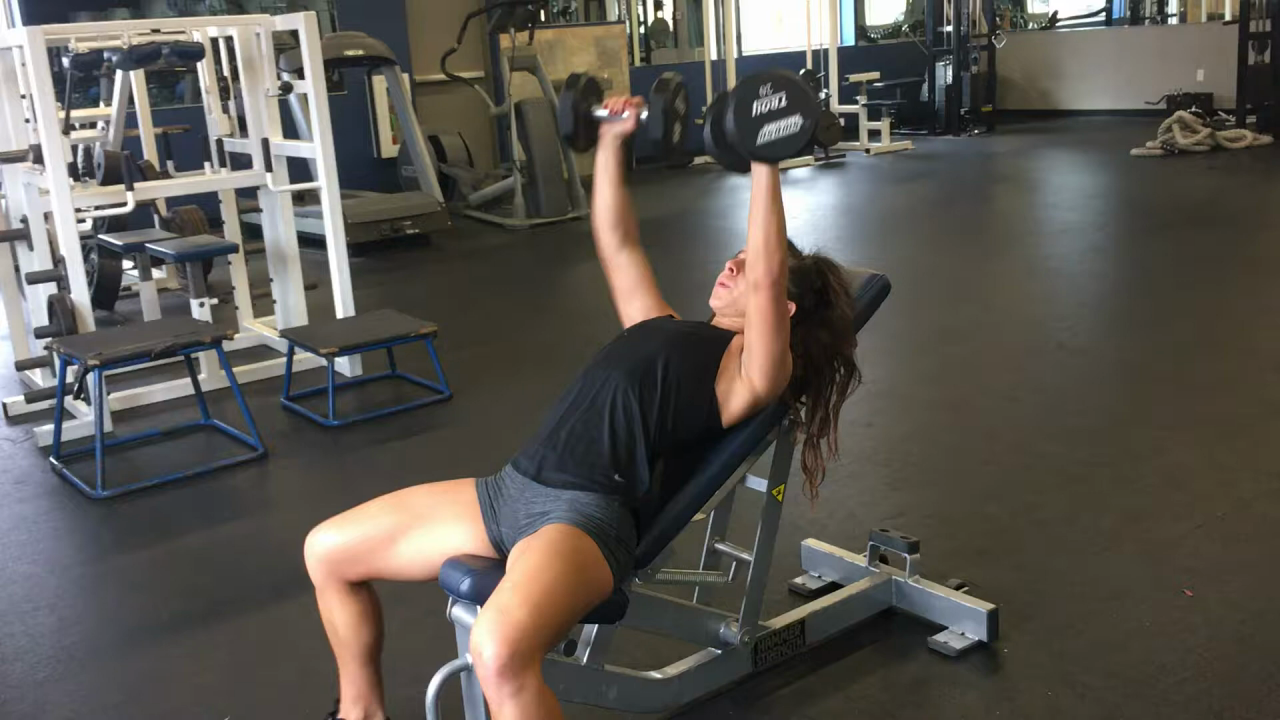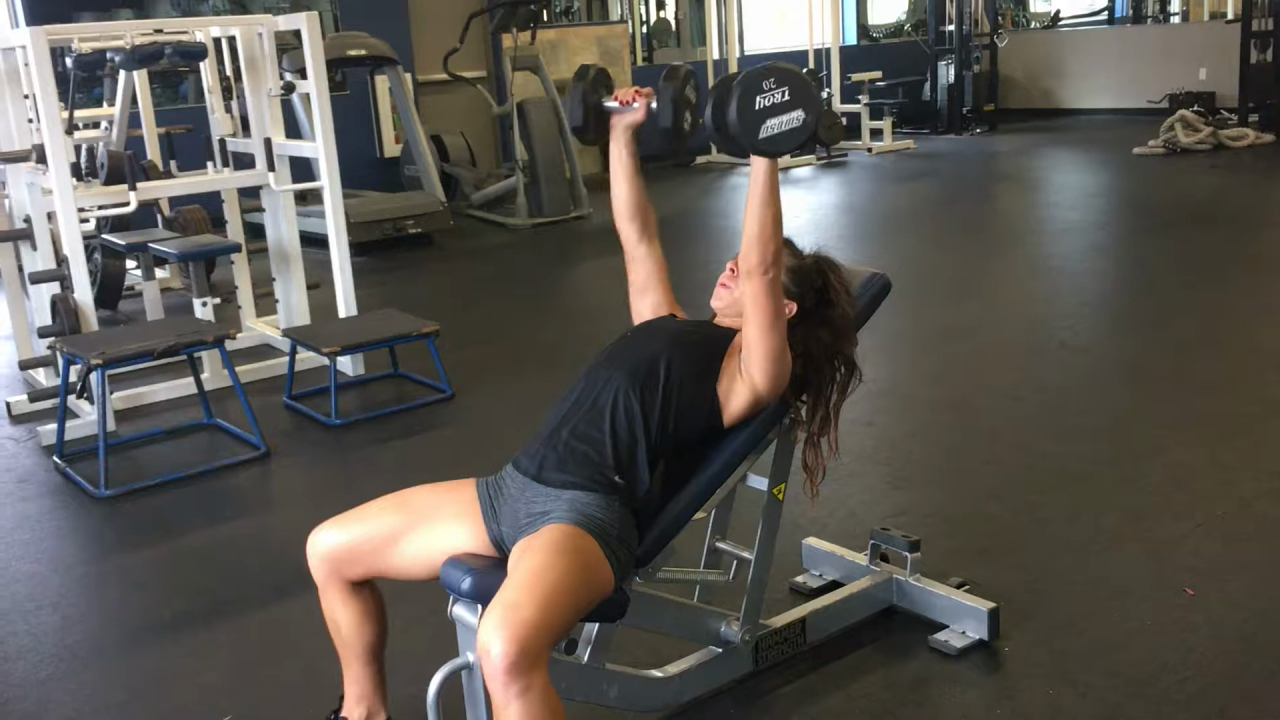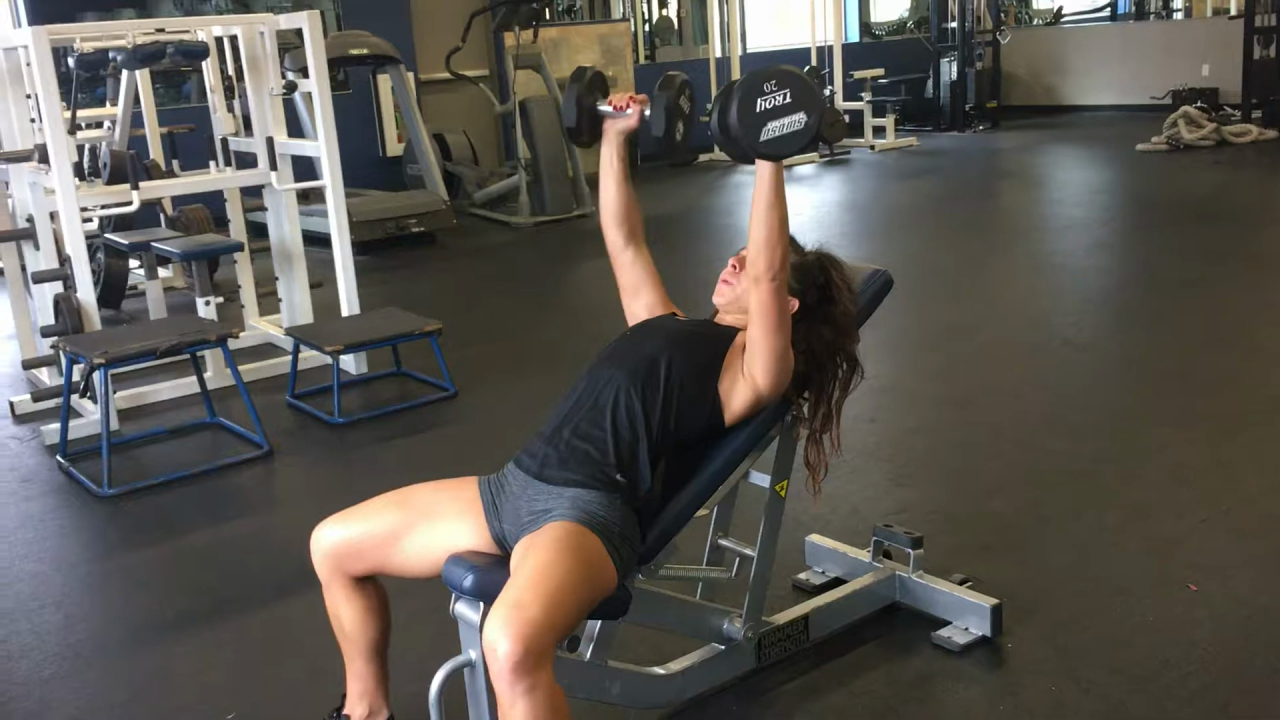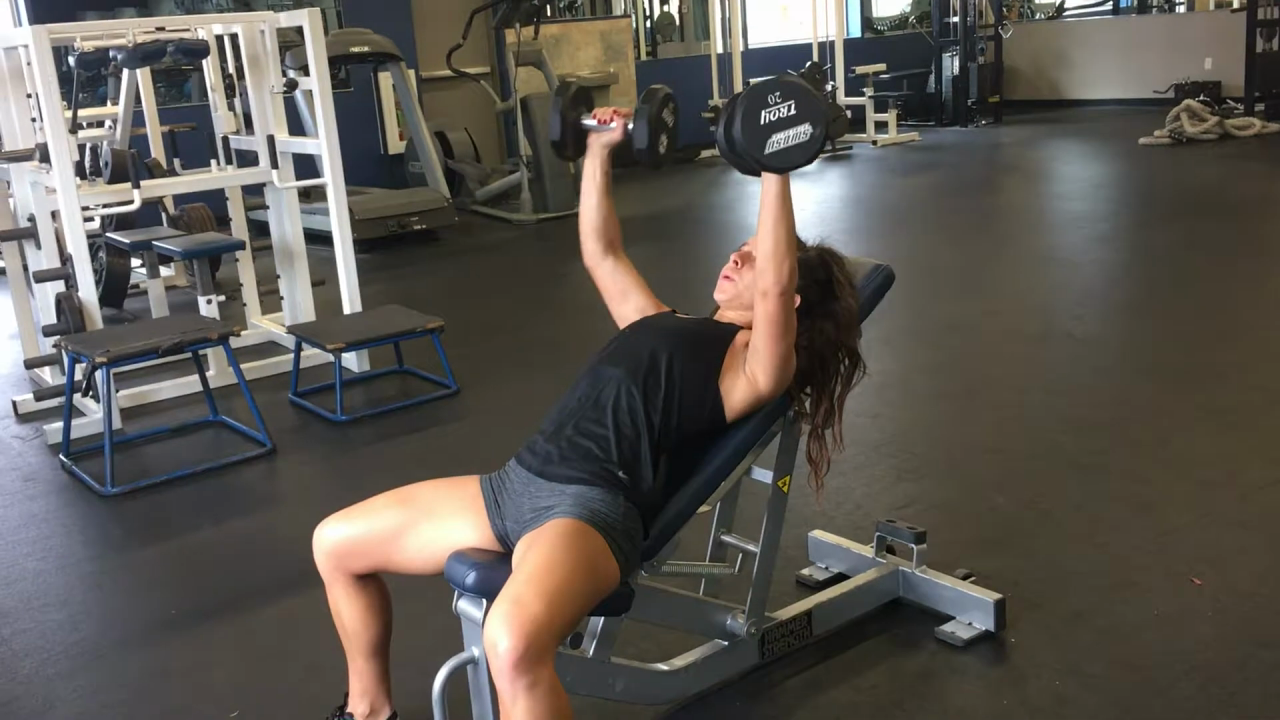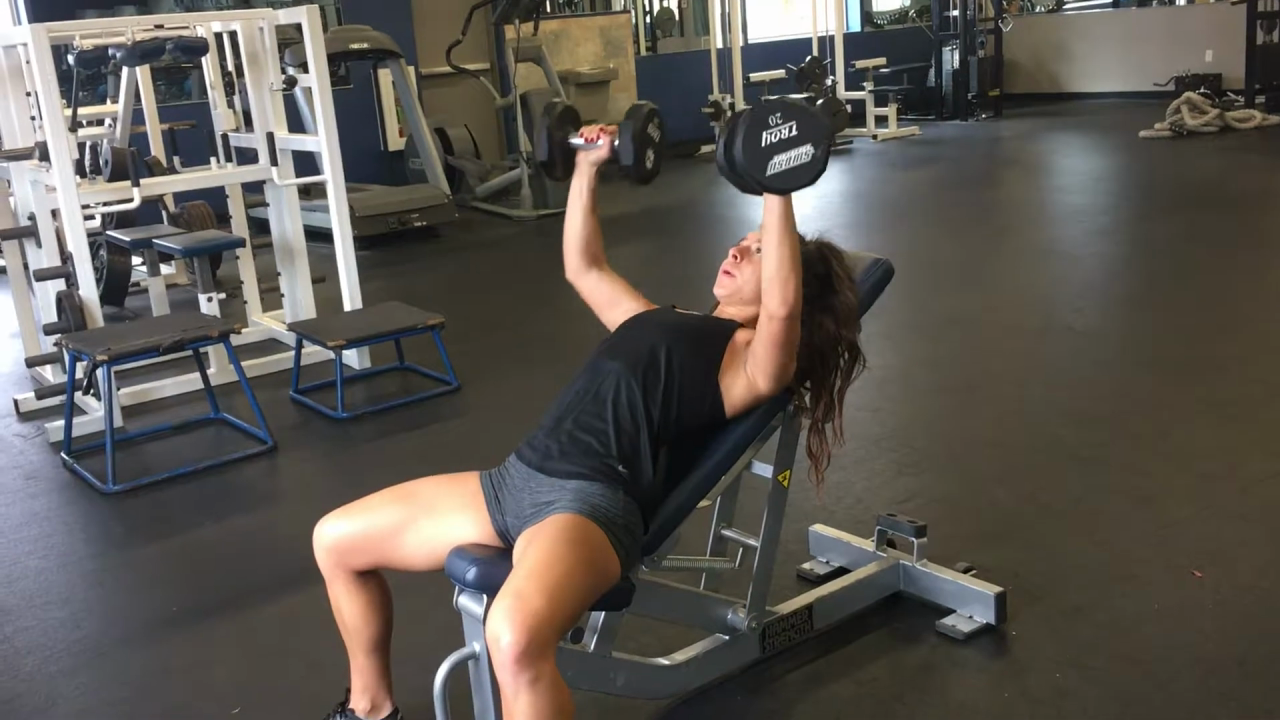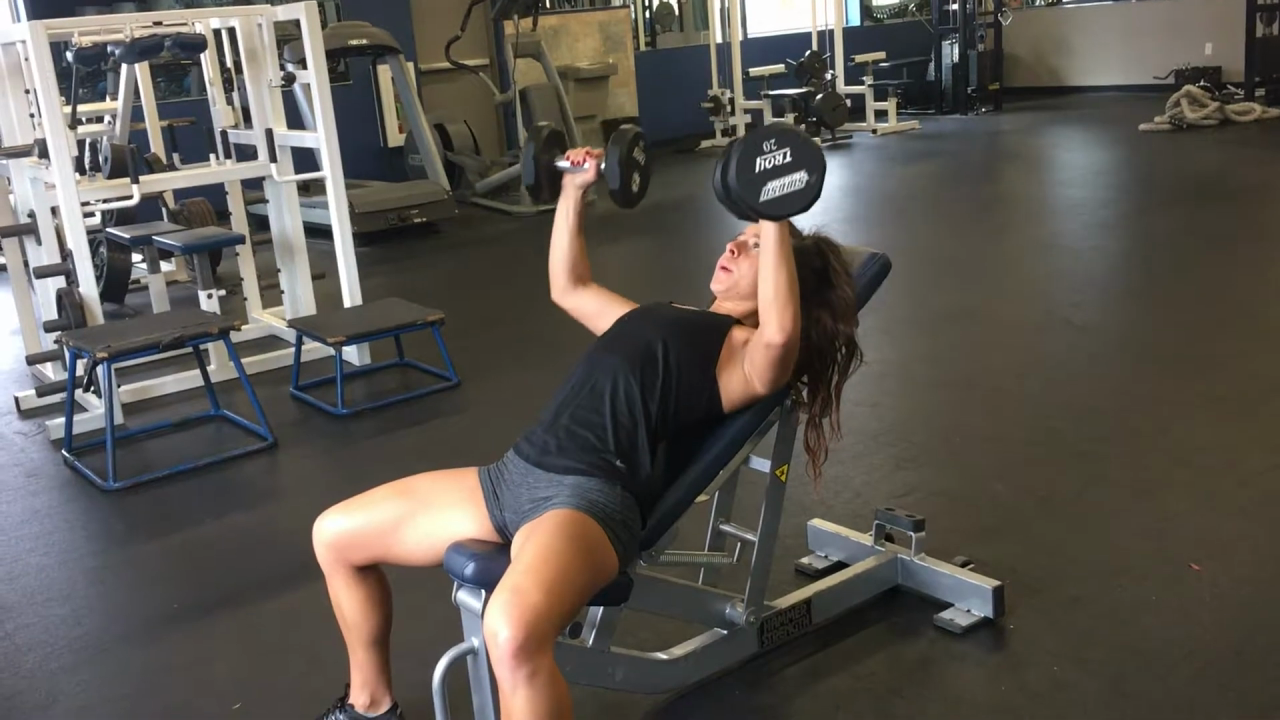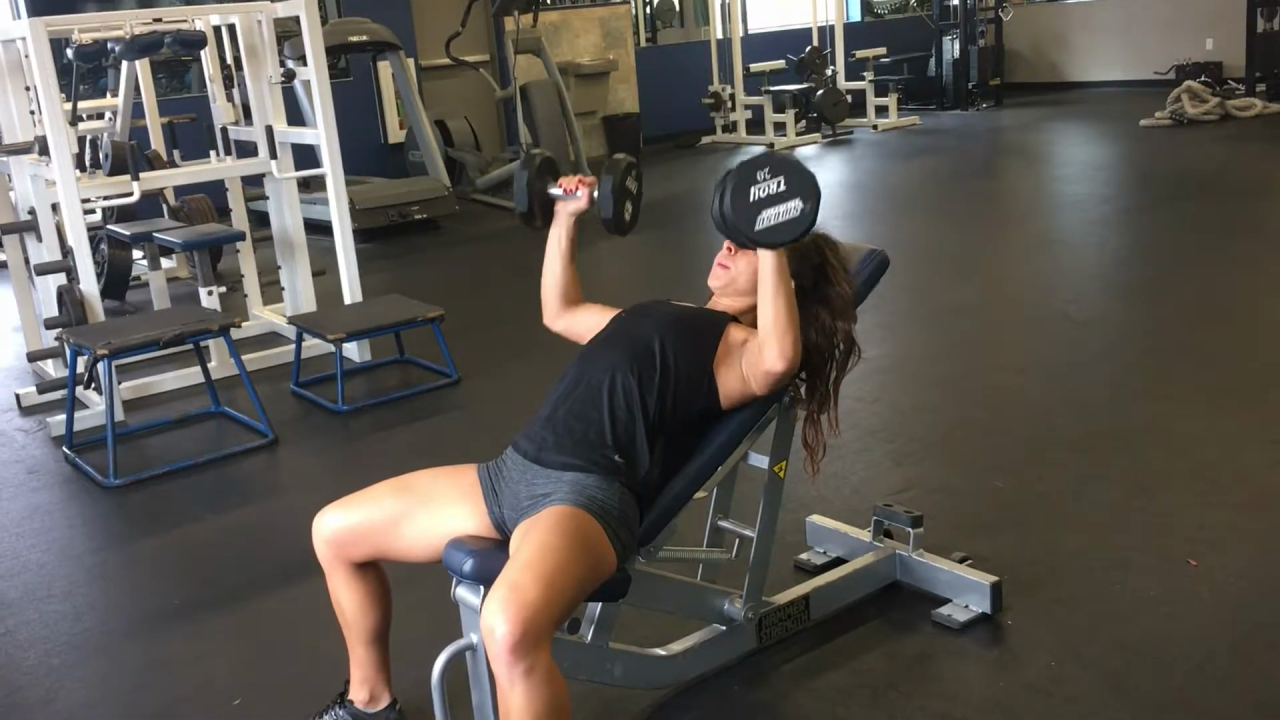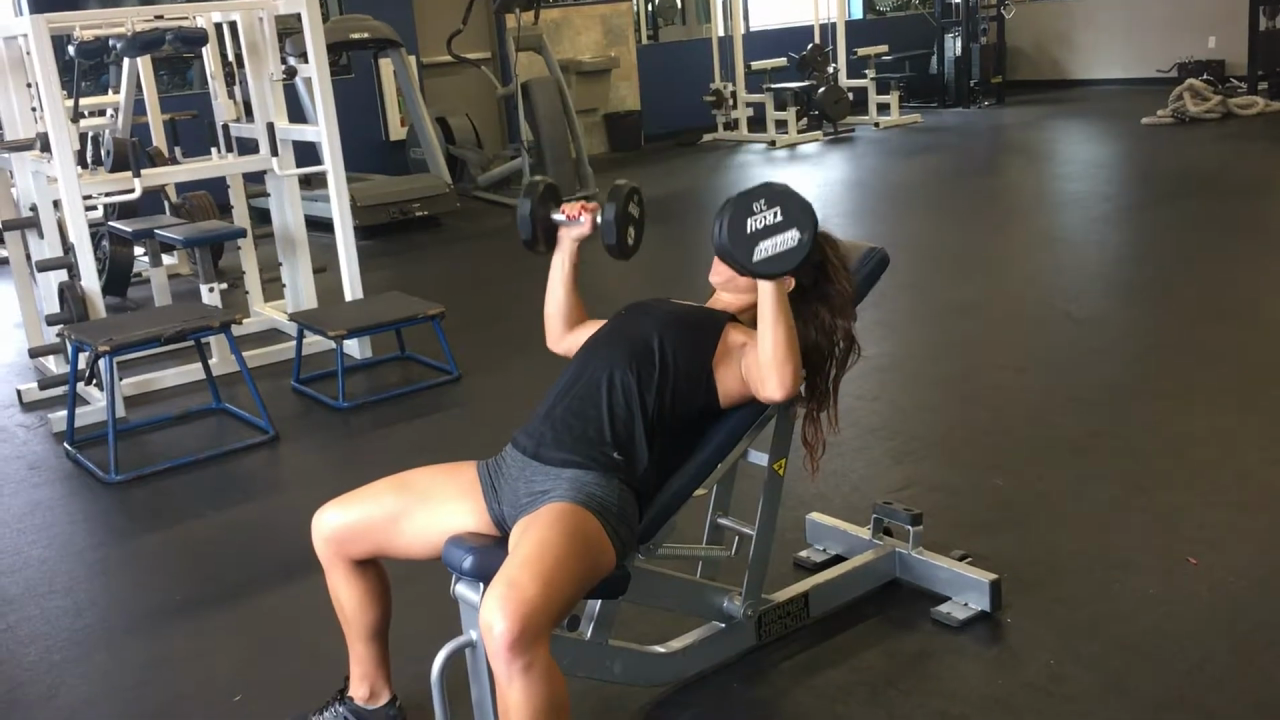
dt=0.2s
person 1, frame 1
left shoulder: (756, 369)
right shoulder: (664, 327)
left elbow: (766, 280)
right elbow: (617, 244)
left wrist: (765, 164)
right wrist: (610, 141)
left hip: (588, 513)
right hip: (513, 486)
left knee: (499, 650)
right knee: (326, 551)
person 1, frame 2
left shoulder: (757, 367)
right shoulder: (668, 328)
left elbow: (759, 268)
right elbow: (637, 234)
left wrist: (764, 152)
right wrist: (622, 130)
left hip: (589, 512)
right hip: (515, 485)
left knee: (506, 649)
right knee: (328, 550)
person 1, frame 3
left shoulder: (759, 366)
right shoulder: (666, 325)
left elbow: (769, 276)
right elbow: (623, 240)
left wrist: (769, 157)
right wrist: (614, 137)
left hip: (591, 509)
right hip: (516, 483)
left knee: (513, 647)
right knee: (332, 545)
person 1, frame 4
left shoulder: (759, 362)
right shoulder: (665, 324)
left elbow: (777, 290)
right elbow: (600, 253)
left wrist: (775, 169)
right wrist: (600, 150)
left hip: (593, 504)
right hip: (517, 481)
left knee: (513, 643)
right knee: (334, 543)
person 1, frame 5
left shoulder: (758, 358)
right shoulder: (663, 318)
left elbow: (783, 309)
right elbow: (583, 268)
left wrist: (777, 189)
right wrist: (587, 169)
left hip: (594, 500)
right hip: (517, 477)
left knee: (515, 637)
right knee: (335, 540)
person 1, frame 6
left shoulder: (751, 352)
right shoulder: (664, 316)
left elbow: (781, 333)
right elbow: (568, 288)
left wrist: (775, 216)
right wrist: (573, 191)
left hip: (593, 495)
right hip: (515, 473)
left knee: (513, 633)
right knee: (334, 535)
person 1, frame 7
left shoulder: (746, 346)
right shoulder: (666, 314)
left elbow: (780, 362)
right elbow: (559, 313)
left wrist: (770, 241)
right wrist: (565, 218)
left hip: (591, 491)
right hip: (514, 470)
left knee: (511, 630)
right knee: (334, 532)
person 1, frame 8
left shoulder: (746, 343)
right shoulder: (668, 313)
left elbow: (780, 386)
right elbow: (561, 335)
left wrist: (770, 269)
right wrist: (568, 244)
left hip: (591, 488)
right hip: (514, 466)
left knee: (508, 626)
right knee: (334, 529)
